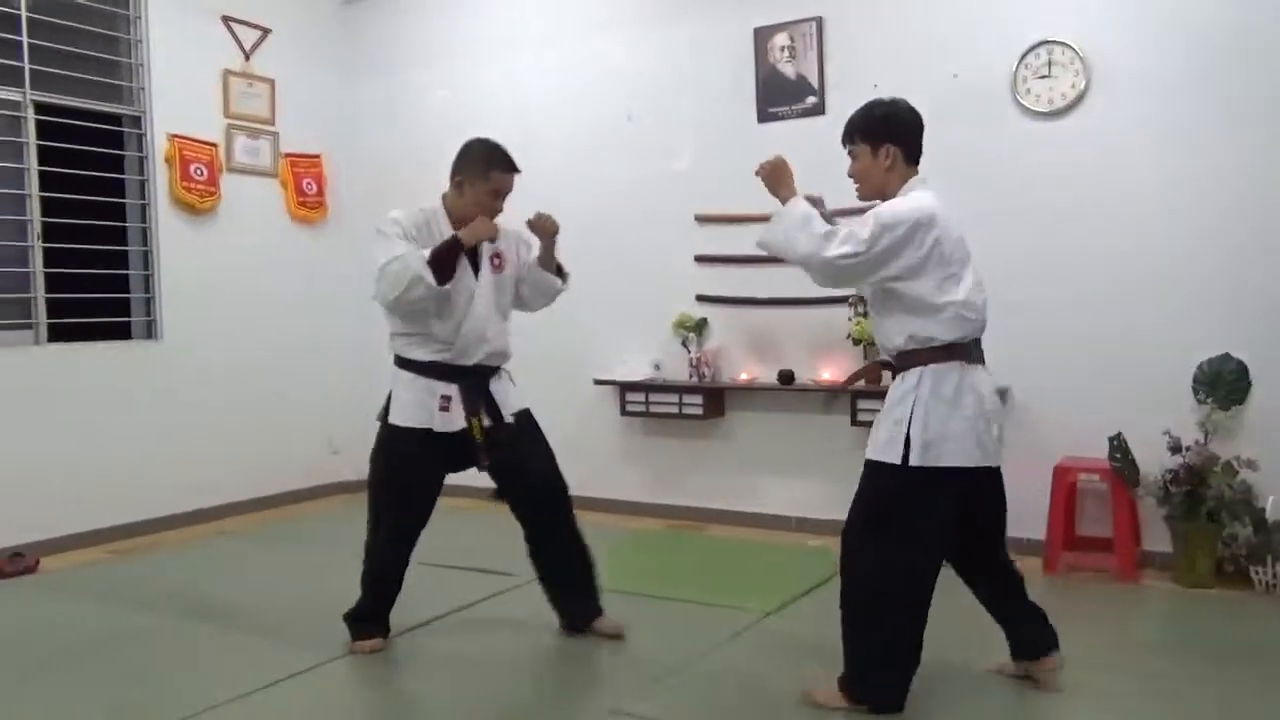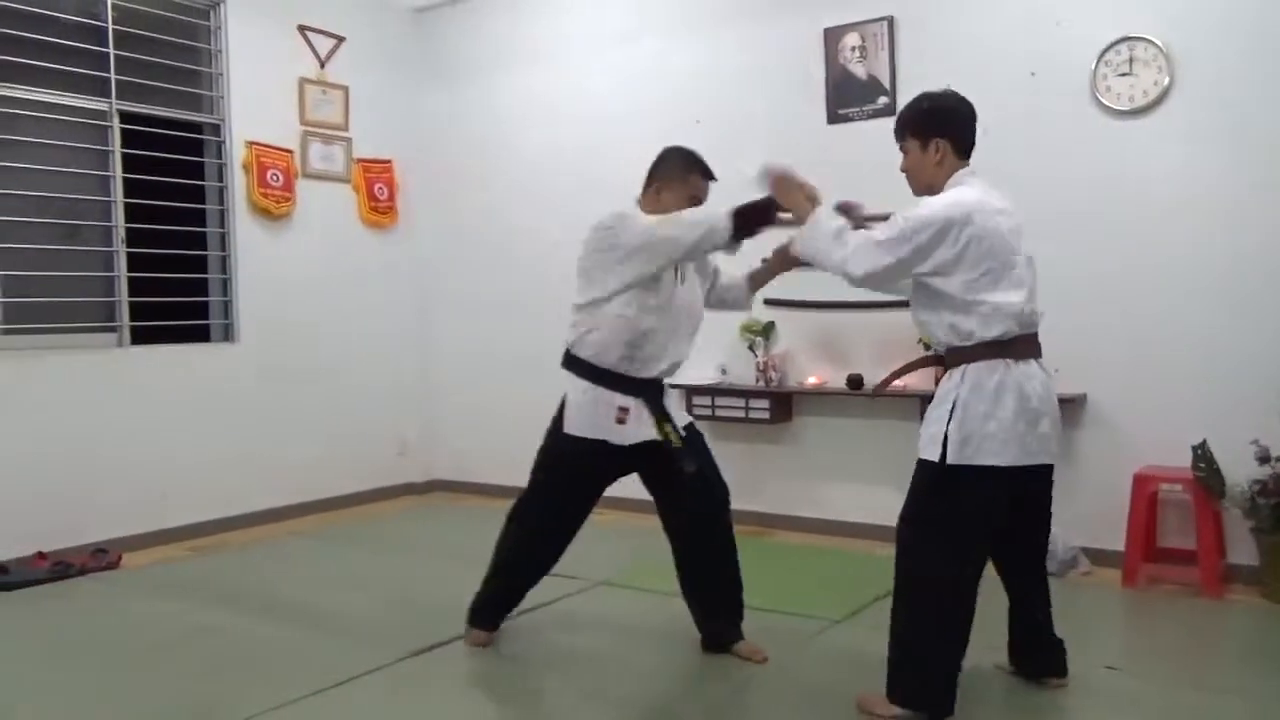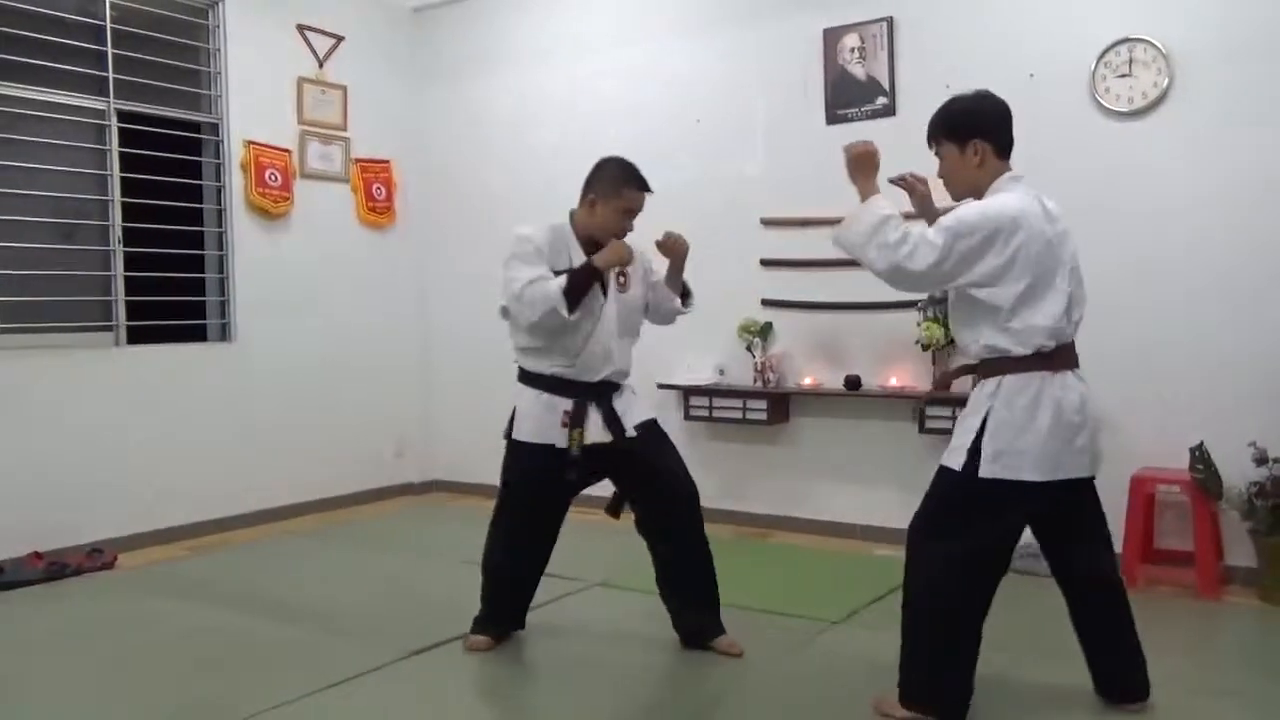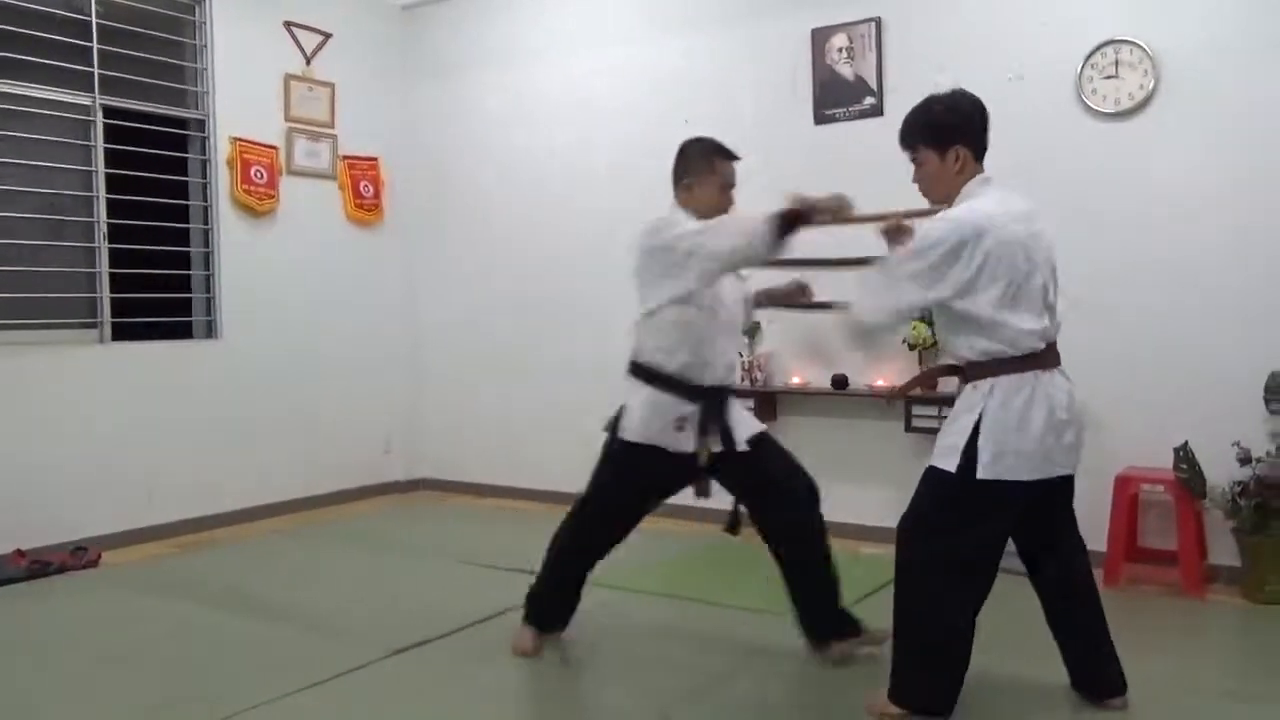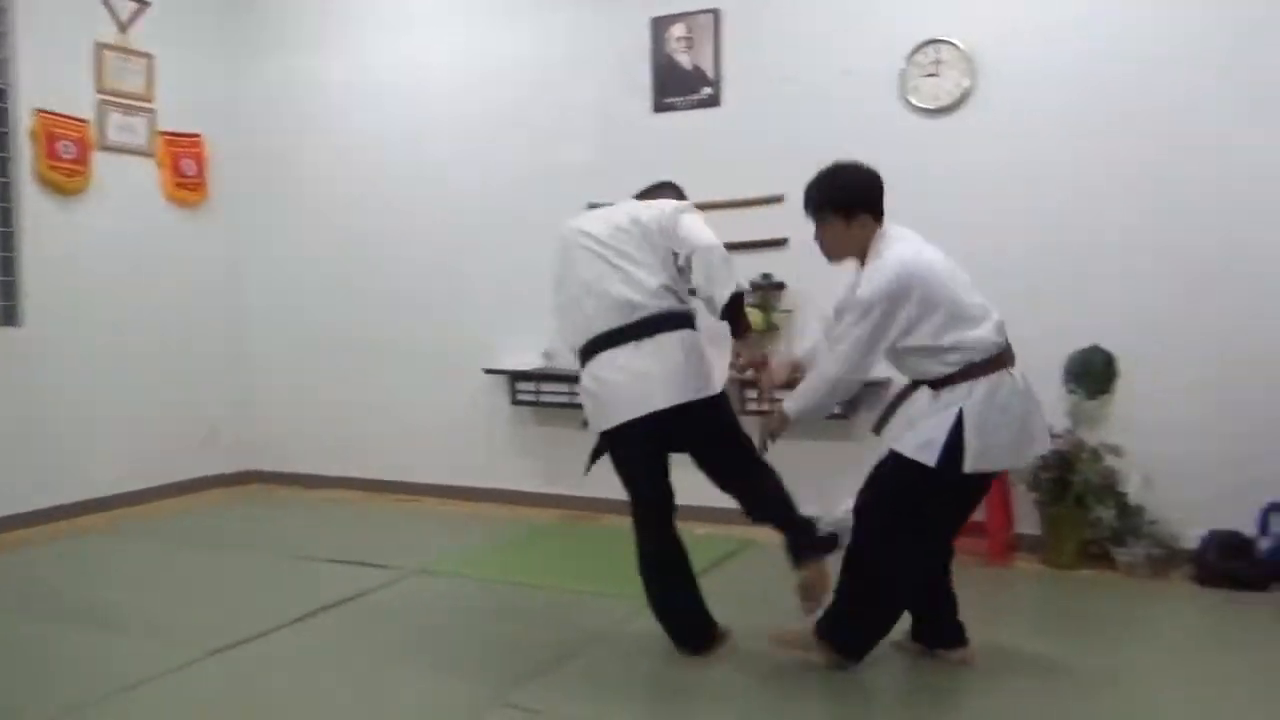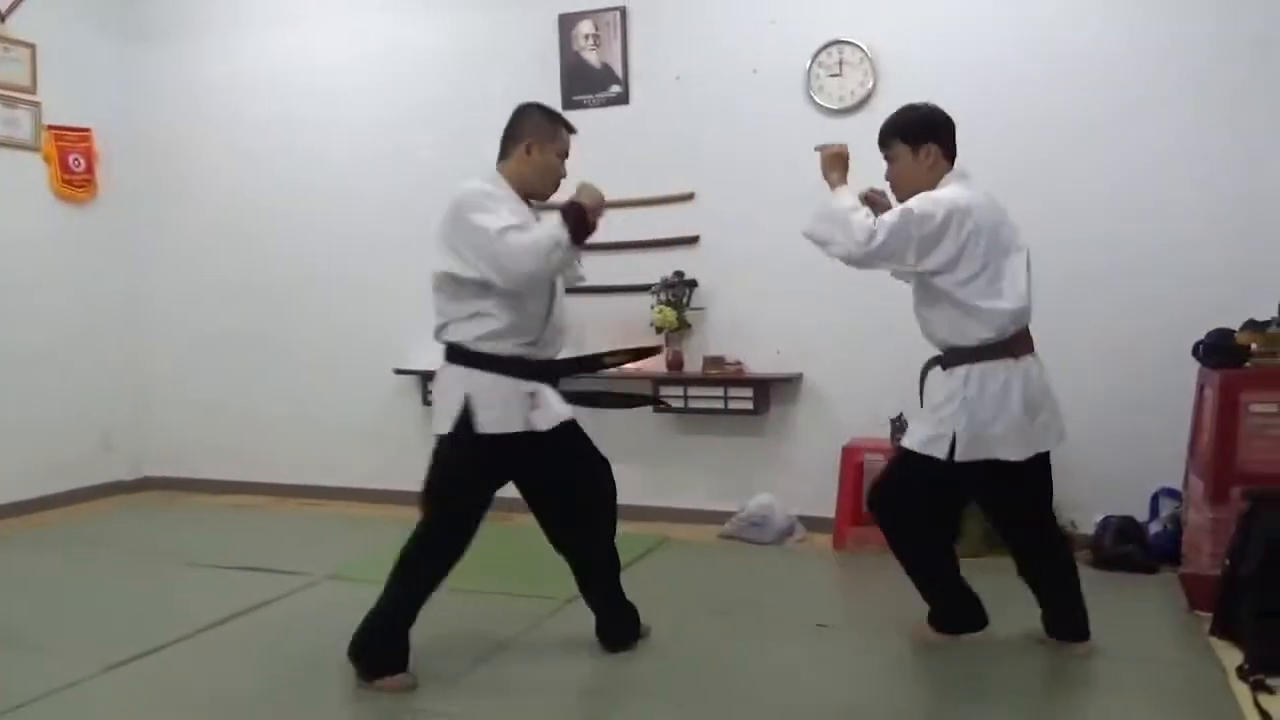
dt=0.5s
person 1, frame 1
left shoulder: (906, 217)
right shoulder: (920, 214)
left elbow: (831, 260)
right elbow: (854, 263)
left wrist: (788, 198)
right wrist: (816, 219)
left hip: (931, 398)
right hip: (961, 394)
left knee: (878, 544)
right knee: (974, 539)
left ankle: (870, 686)
right ankle: (1036, 649)
person 1, frame 2
left shoulder: (942, 215)
right shoulder: (993, 206)
left elbow: (864, 263)
right elbow: (907, 265)
left wrist: (809, 210)
right wrist: (871, 227)
left hip: (980, 393)
right hip: (1026, 387)
left knee: (933, 547)
right knee: (1020, 539)
right ankle: (1040, 657)
person 1, frame 3
left shoulder: (990, 218)
right shoulder: (1039, 211)
left elbow: (907, 264)
right elbow: (959, 261)
left wrist: (868, 189)
right wrist: (932, 216)
left hip: (1015, 406)
right hip: (1061, 399)
left knee: (945, 546)
right knee: (1082, 550)
person 1, frame 4
left shoulder: (956, 227)
right shoulder: (1015, 211)
left elbow: (878, 310)
left wrist: (871, 298)
right wrist: (912, 249)
left hip: (1003, 410)
right hip: (1046, 402)
left knee: (934, 544)
right knee: (1053, 546)
person 1, frame 5
left shoulder: (888, 278)
right shoulder: (892, 249)
left elbow: (846, 365)
right elbow: (848, 326)
left wrist: (788, 412)
right wrist: (796, 366)
left hip: (975, 405)
right hip: (974, 395)
left knee: (885, 515)
right knee: (922, 515)
left ankle: (838, 638)
right ankle: (939, 634)
person 1, frame 6
left shoulder: (943, 210)
right shoulder: (974, 206)
left elbow: (860, 245)
right elbow: (917, 260)
left wrist: (838, 186)
right wrist: (883, 210)
left hip: (979, 388)
right hip: (1017, 381)
left knee: (901, 502)
right knee: (1026, 515)
left ankle: (958, 613)
right ankle: (1068, 626)
person 2, frame 1
left shoulder: (503, 240)
right shoulder: (404, 226)
left elbow: (534, 296)
right elbow: (395, 291)
left wrist: (548, 250)
right wrist: (457, 245)
left hip: (490, 391)
right hip: (423, 396)
left knee: (545, 493)
right knee: (395, 513)
left ankle: (580, 609)
right ankle: (369, 619)
person 2, frame 2
left shoulder: (678, 248)
right shoulder: (618, 231)
left elbow: (720, 291)
right elbow: (698, 231)
left wrist: (771, 269)
right wrist: (774, 208)
left hip: (650, 405)
right hip: (596, 402)
left knee: (704, 507)
right knee: (546, 512)
left ankle: (722, 628)
right ankle: (488, 611)
person 2, frame 3
left shoulder: (625, 257)
right shoulder: (533, 245)
left elbow: (664, 309)
right elbow: (533, 310)
left wrist: (676, 266)
right wrist: (593, 268)
left hip: (615, 406)
right hip: (549, 410)
left knee: (674, 503)
right knee: (521, 522)
left ankle: (700, 624)
right ankle: (496, 618)
person 2, frame 4
left shoulder: (711, 246)
right shoulder: (664, 234)
left elbow: (718, 308)
right elbow: (730, 244)
left wrist: (776, 296)
right wrist: (804, 211)
left hip: (716, 413)
right hip: (658, 412)
left knee: (793, 501)
right knee: (597, 520)
left ankle: (830, 627)
right ankle: (543, 615)
person 2, frame 5
left shoulder: (576, 232)
right shoulder: (674, 214)
right elbow: (705, 253)
right wrist: (743, 330)
left hip: (606, 380)
right hip: (671, 366)
left knee: (652, 514)
right knee: (744, 470)
left ankle: (694, 629)
right ankle: (808, 552)
person 2, frame 6
left shoulder: (519, 209)
right shoulder: (478, 202)
left elbow: (540, 271)
right elbow: (526, 270)
left wrist: (576, 223)
right wrist: (571, 215)
left hip: (527, 392)
right hip: (482, 399)
left knee: (591, 492)
right knee: (443, 532)
left ankle: (616, 622)
right ankle: (376, 650)
